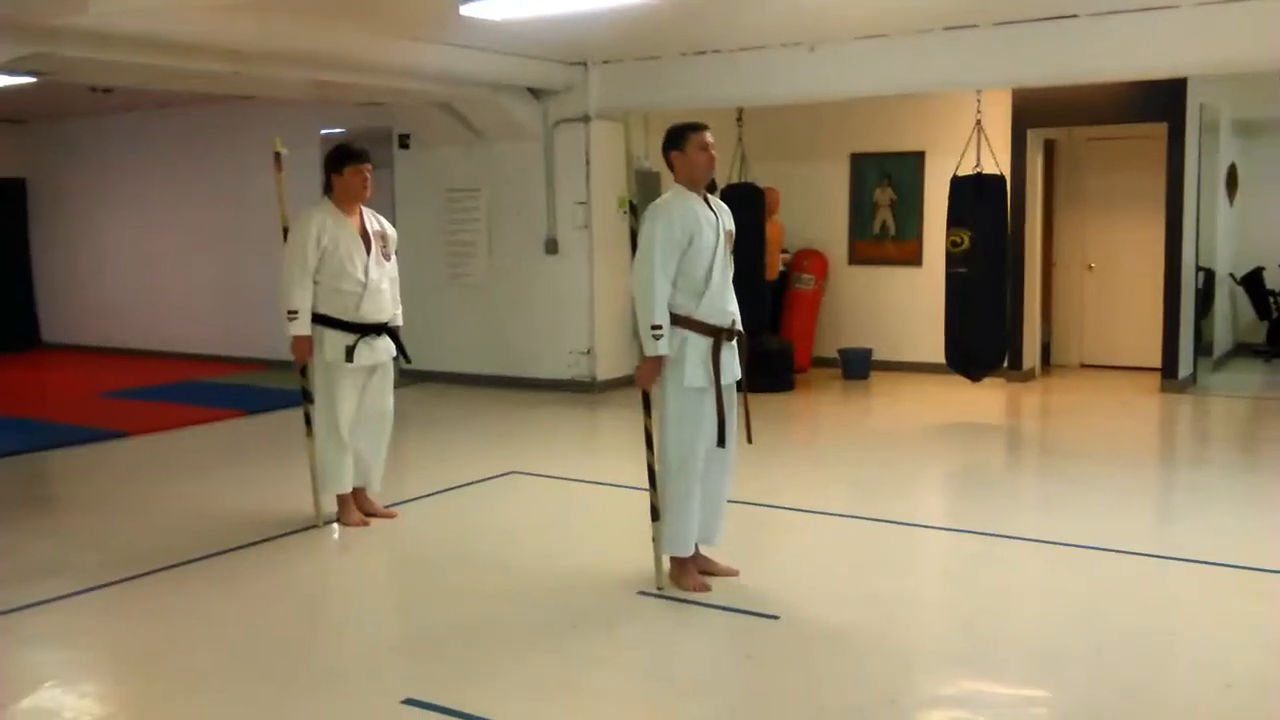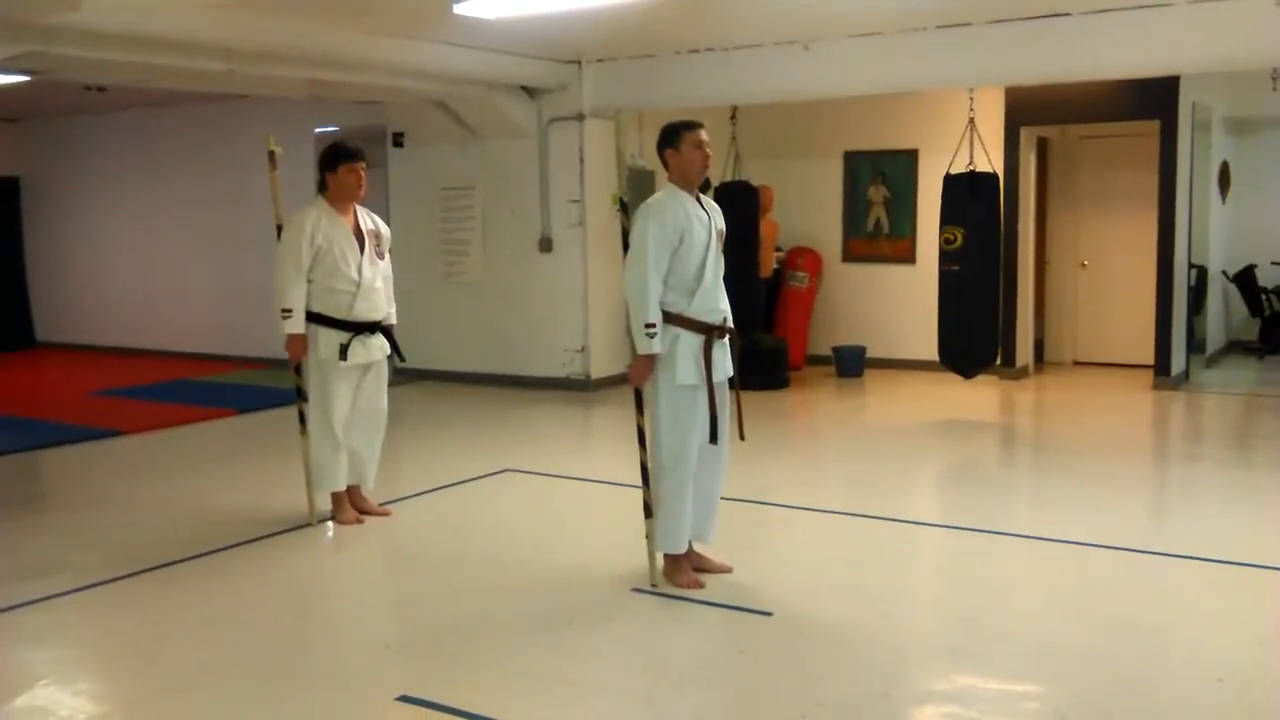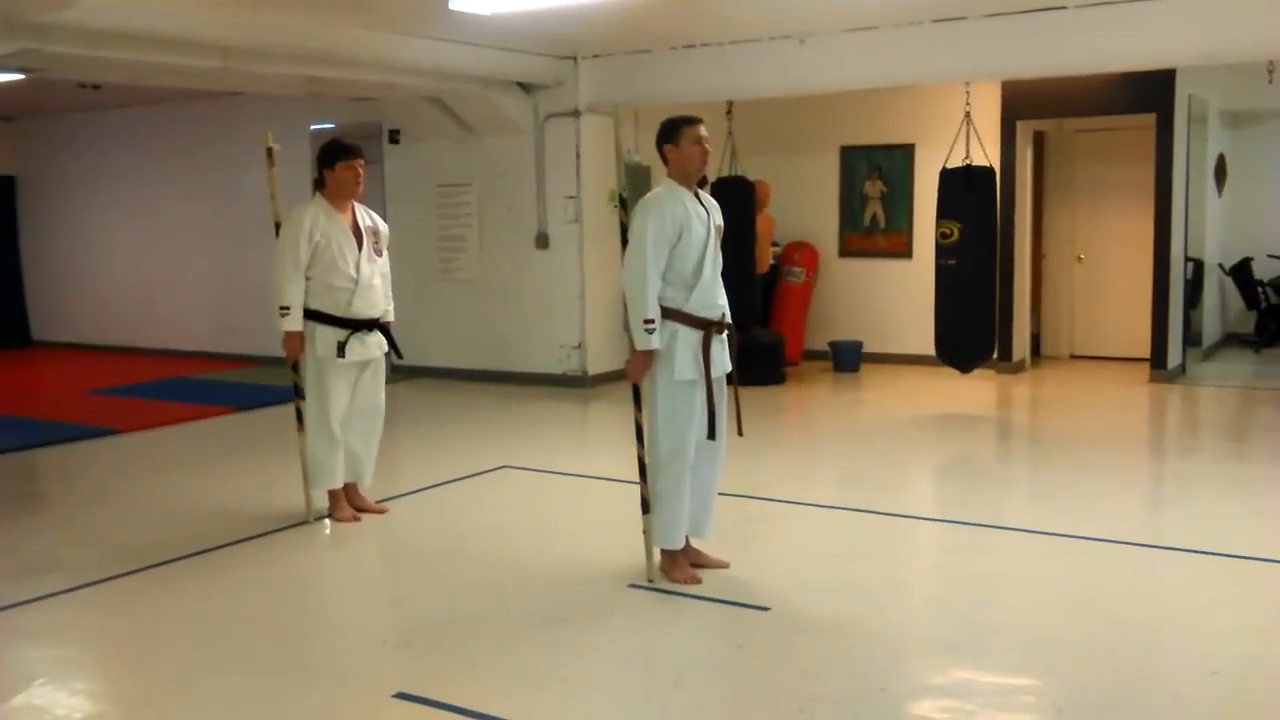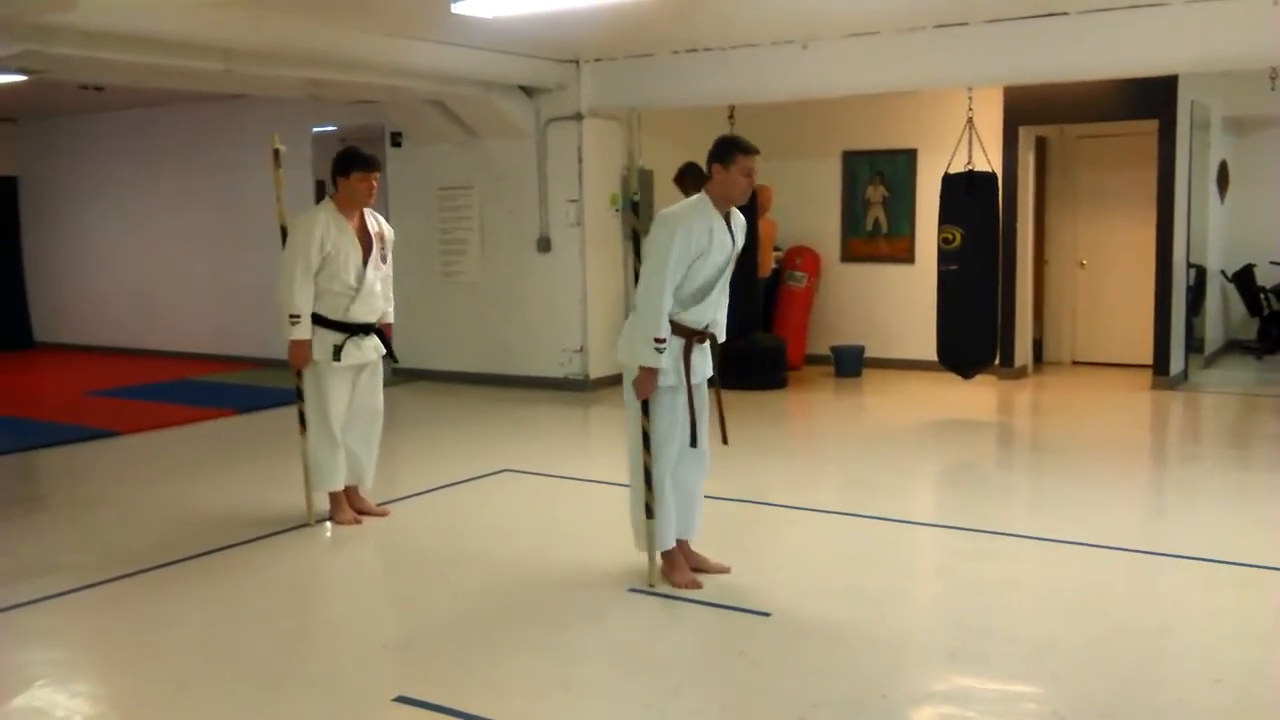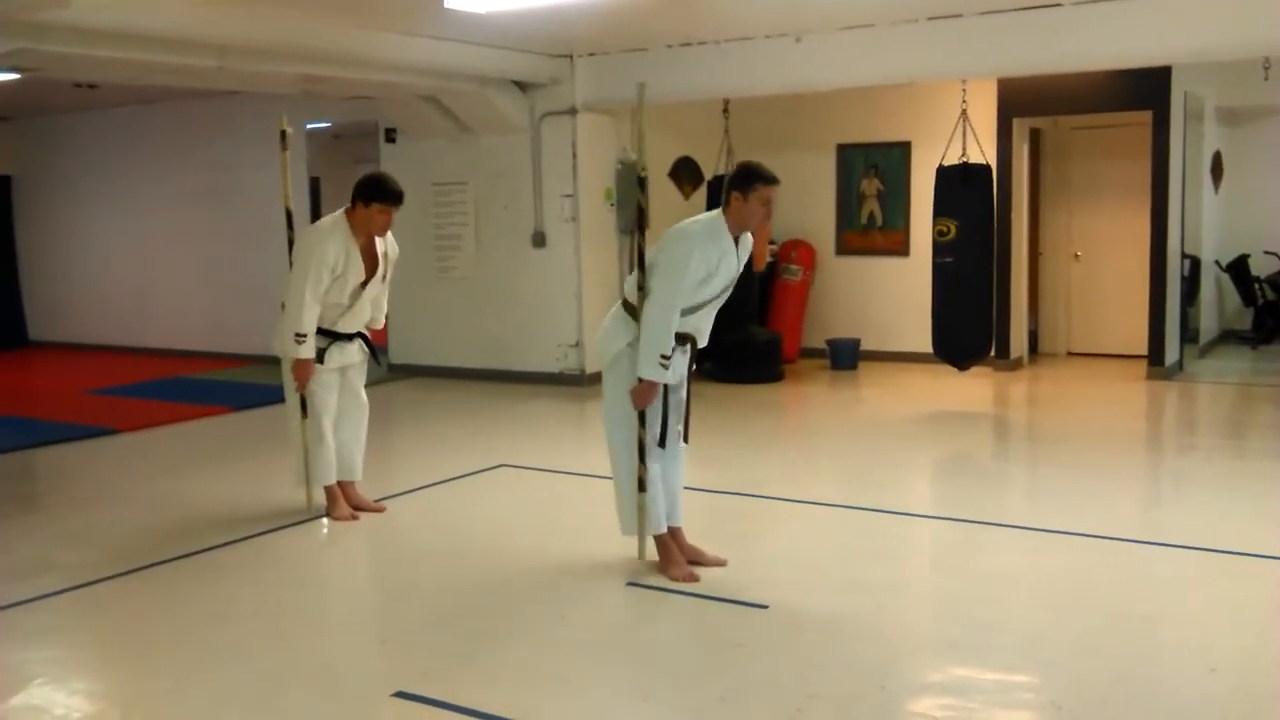
dt=1s
person 1, frame 1
left shoulder: (721, 211)
right shoulder: (667, 213)
right elbow: (650, 285)
left wrist: (733, 335)
right wrist: (653, 353)
left hip: (719, 347)
right hip: (685, 349)
left knee: (716, 452)
right knee: (685, 454)
left ankle: (696, 549)
right ankle: (679, 558)
person 1, frame 2
left shoulder: (712, 210)
right shoulder: (659, 212)
right elbow: (642, 283)
left wrist: (724, 334)
right wrist: (645, 351)
left hip: (712, 346)
right hip: (677, 347)
left knee: (708, 450)
right knee: (677, 452)
left ankle: (690, 546)
right ankle: (673, 555)
person 1, frame 3
left shoulder: (710, 206)
right shoulder: (658, 207)
right elbow: (641, 280)
right wrist: (644, 347)
left hip: (710, 341)
right hip: (676, 342)
left knee: (706, 446)
right knee: (675, 448)
left ankle: (687, 542)
right ankle: (670, 551)
person 1, frame 4
left shoulder: (737, 223)
right shoulder: (680, 222)
right elbow: (653, 295)
left wrist: (710, 339)
right wrist: (649, 364)
left hip: (694, 347)
right hip: (660, 349)
left knee: (690, 450)
right knee: (659, 449)
left ankle: (682, 545)
right ankle: (668, 555)
person 1, frame 5
left shoulder: (742, 242)
right shoulder: (692, 240)
right elbow: (660, 310)
left wrist: (690, 349)
right wrist: (649, 378)
left hip: (673, 343)
right hip: (634, 340)
left knee: (669, 442)
right knee: (640, 443)
left ankle: (677, 539)
right ankle: (665, 548)
person 2, frame 1
left shoulder: (382, 227)
right shoulder: (314, 223)
right elbow: (298, 280)
left wrist: (395, 325)
right wrist: (300, 333)
left hip: (377, 340)
right hip: (335, 340)
left knee: (375, 418)
right knee: (336, 419)
left ankle: (363, 494)
right ankle: (344, 501)
person 2, frame 2
left shoulder: (376, 225)
right shoulder: (307, 222)
right elbow: (292, 279)
left wrist: (389, 323)
right wrist: (294, 331)
left hip: (371, 338)
right hip: (330, 338)
left knee: (369, 416)
right knee: (330, 417)
left ankle: (357, 491)
right ankle: (339, 499)
person 2, frame 3
left shoulder: (373, 223)
right shoulder: (306, 220)
right elbow: (290, 276)
left wrist: (386, 319)
right wrist: (292, 328)
left hip: (369, 335)
right hip: (327, 335)
left knee: (366, 413)
right knee: (327, 415)
left ankle: (354, 489)
right ankle: (336, 497)
person 2, frame 4
left shoulder: (379, 226)
right shoulder: (314, 225)
right elbow: (298, 283)
left wrist: (385, 321)
right wrist: (299, 337)
left hip: (366, 338)
right hip: (328, 339)
left knee: (367, 415)
right knee: (328, 418)
left ankle: (355, 492)
right ankle: (337, 499)
person 2, frame 5
left shoulder: (385, 243)
right shoulder: (323, 240)
right elbow: (303, 300)
left wrist: (373, 328)
right wrist: (302, 355)
left hip: (351, 340)
right hip: (313, 340)
left knee: (353, 411)
right knee: (318, 415)
left ankle: (349, 489)
right ankle: (332, 495)
